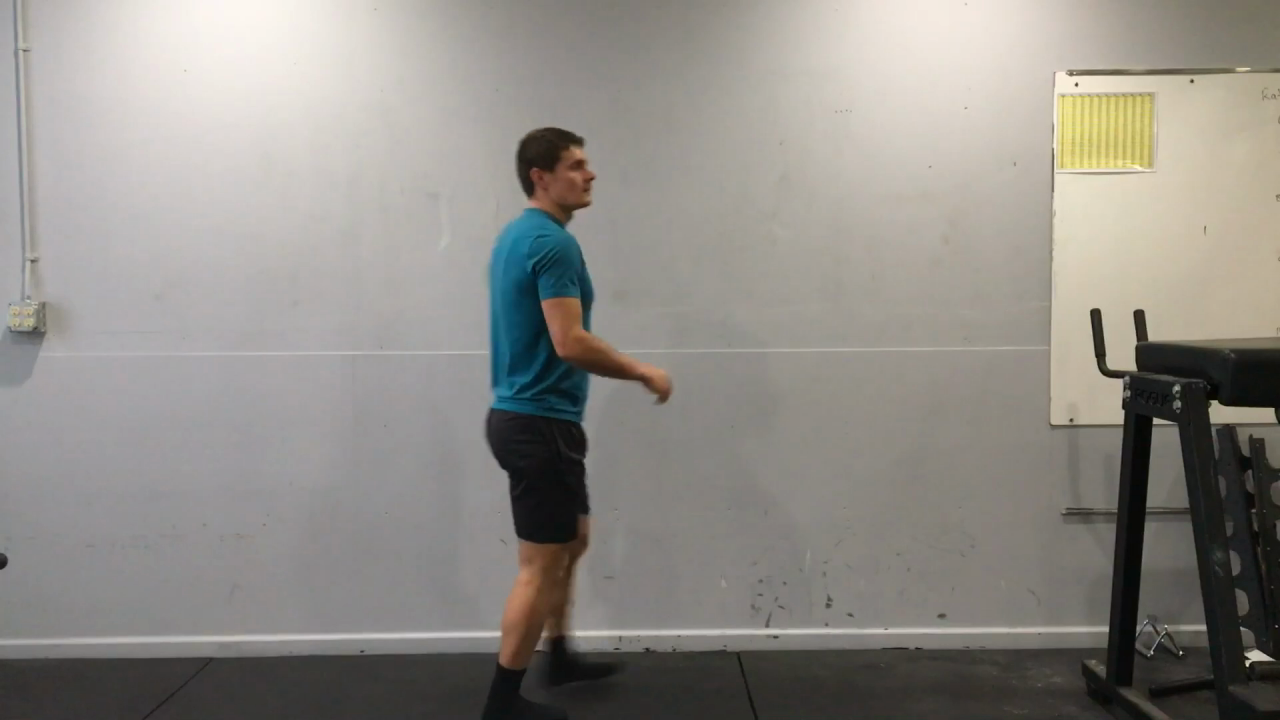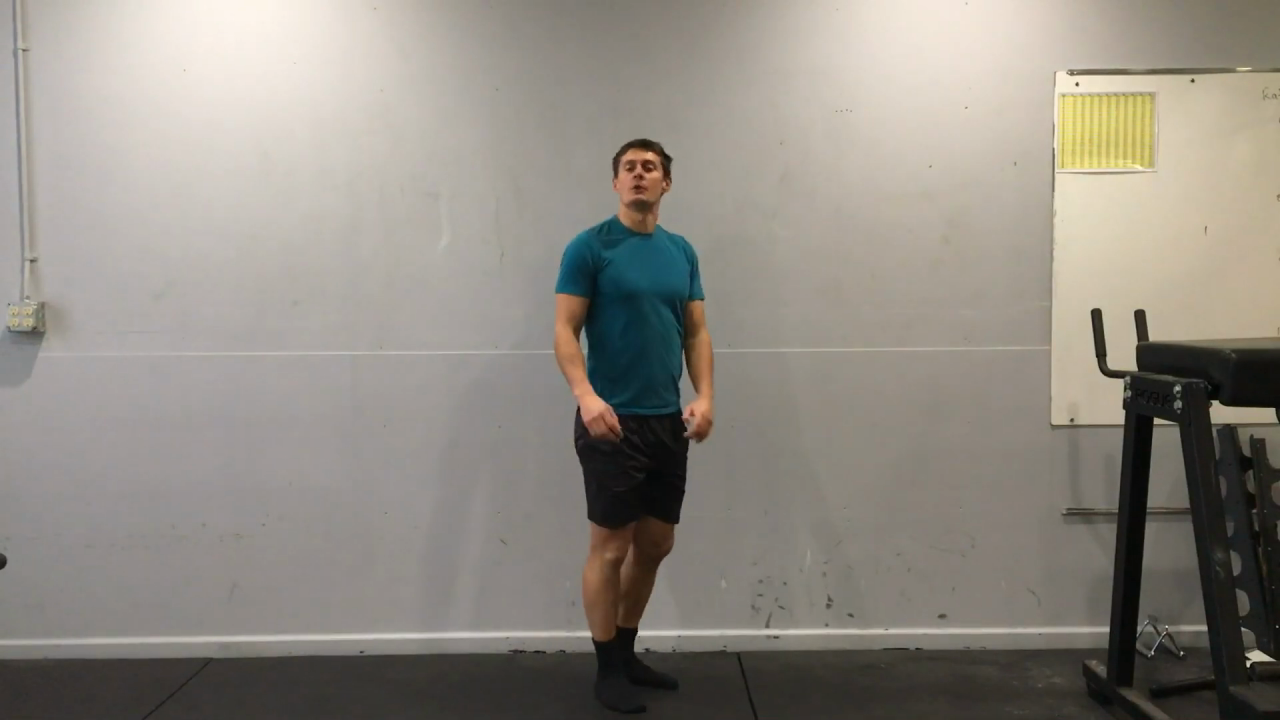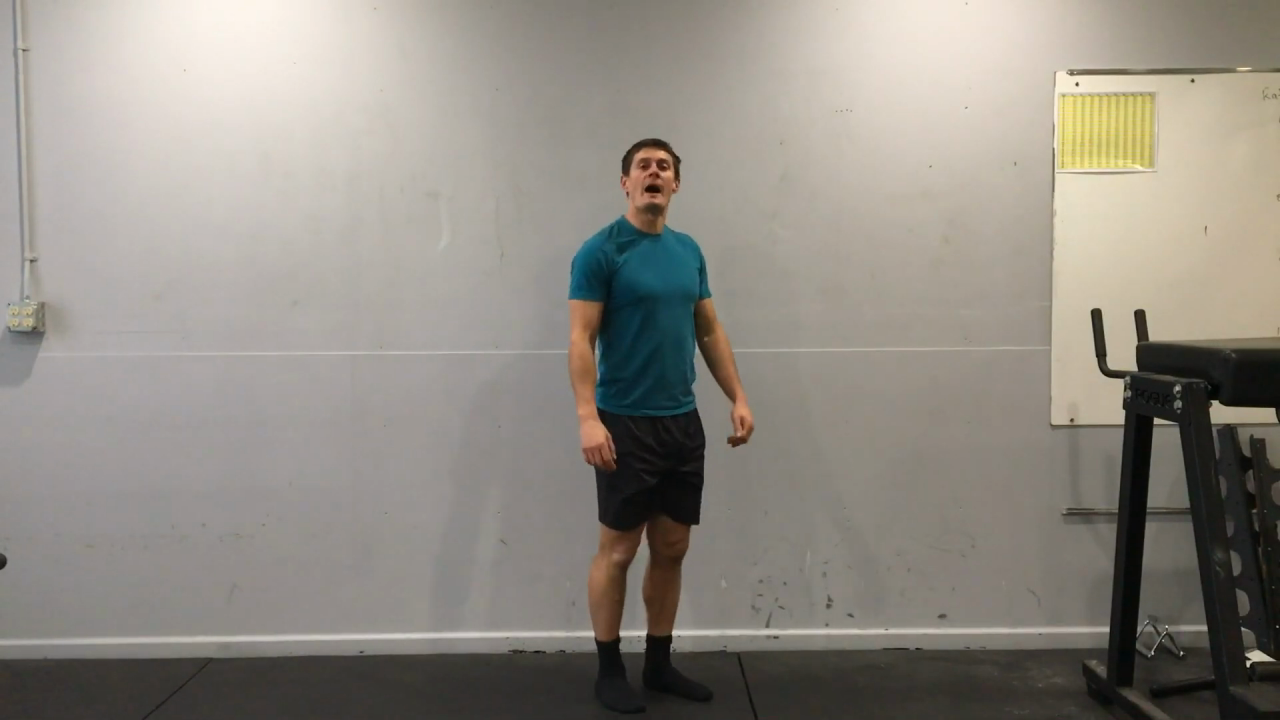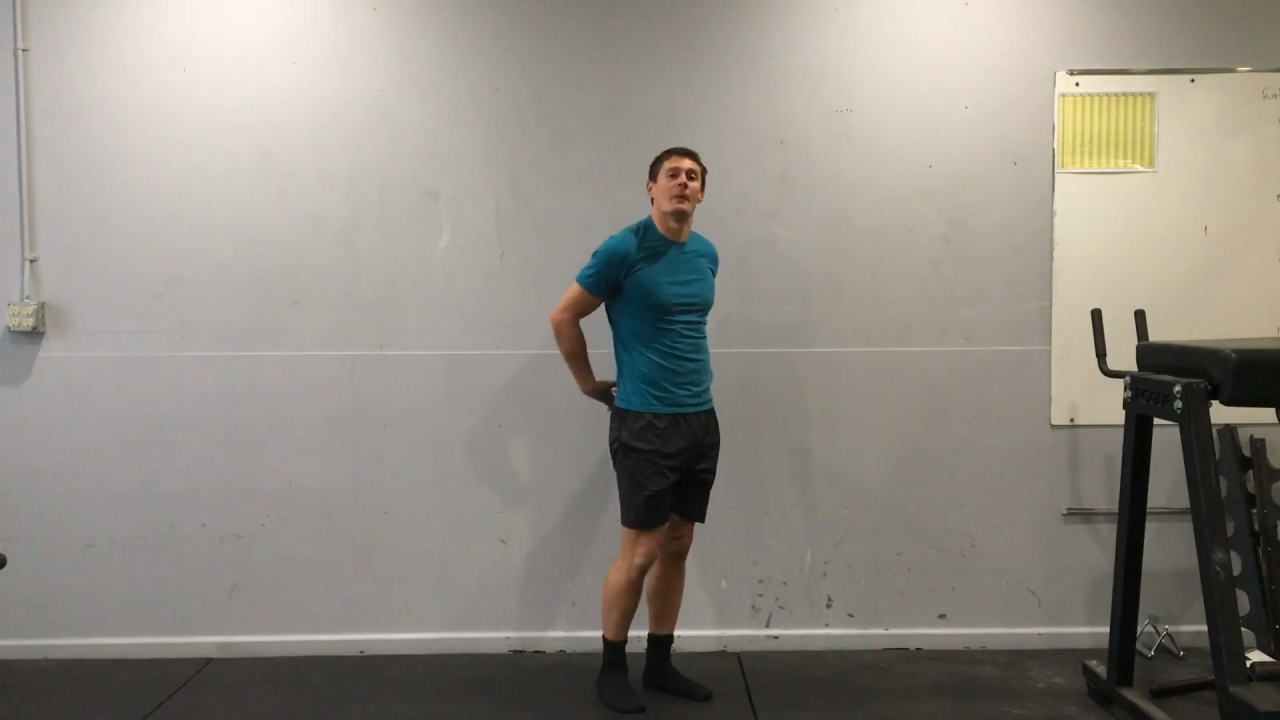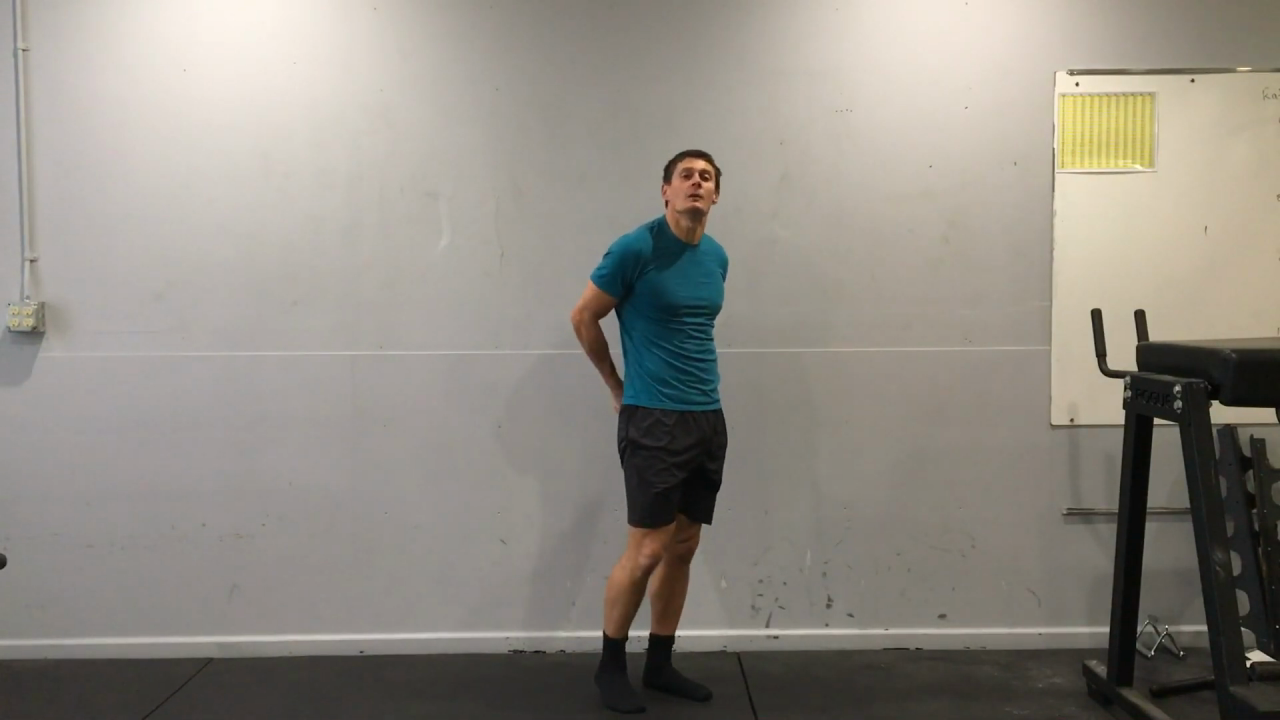
dt=1s
person 1, frame 1
left shoulder: (512, 237)
right shoulder: (554, 243)
right elbow: (570, 343)
right wrist: (644, 373)
left hip: (512, 418)
right hip: (541, 426)
left knee: (568, 540)
right knee: (543, 563)
left ankle: (561, 658)
person 1, frame 2
left shoulder: (682, 252)
right shoulder: (589, 248)
left elbow: (696, 333)
right elbow: (565, 331)
left wrist: (704, 396)
right wrist: (586, 396)
left hip: (668, 423)
right hip: (613, 423)
left knee: (654, 546)
right knee: (610, 548)
left ankle: (625, 652)
right ankle: (607, 669)
person 1, frame 3
left shoulder: (688, 250)
right shoulder: (601, 251)
left elbow: (709, 331)
right elbow: (581, 339)
left wrist: (738, 397)
right wrist: (588, 417)
left hip: (683, 423)
right hip: (626, 425)
left knee: (671, 549)
right knee: (618, 549)
left ankle: (659, 664)
right ankle: (609, 671)
person 1, frame 4
left shoulder: (707, 254)
right shoulder: (623, 250)
right elbow: (564, 317)
right wrist: (590, 384)
left hip: (701, 420)
right hip: (645, 422)
left knee: (677, 547)
right knee: (641, 550)
left ankle: (659, 663)
right ankle: (611, 668)
person 1, frame 5
left shoulder: (717, 257)
right shoulder: (636, 248)
right elbow: (584, 317)
right wrist: (617, 385)
left hip: (709, 418)
right hip: (653, 420)
left knee: (682, 548)
right knee: (647, 551)
left ankle: (659, 663)
right ankle: (610, 665)
